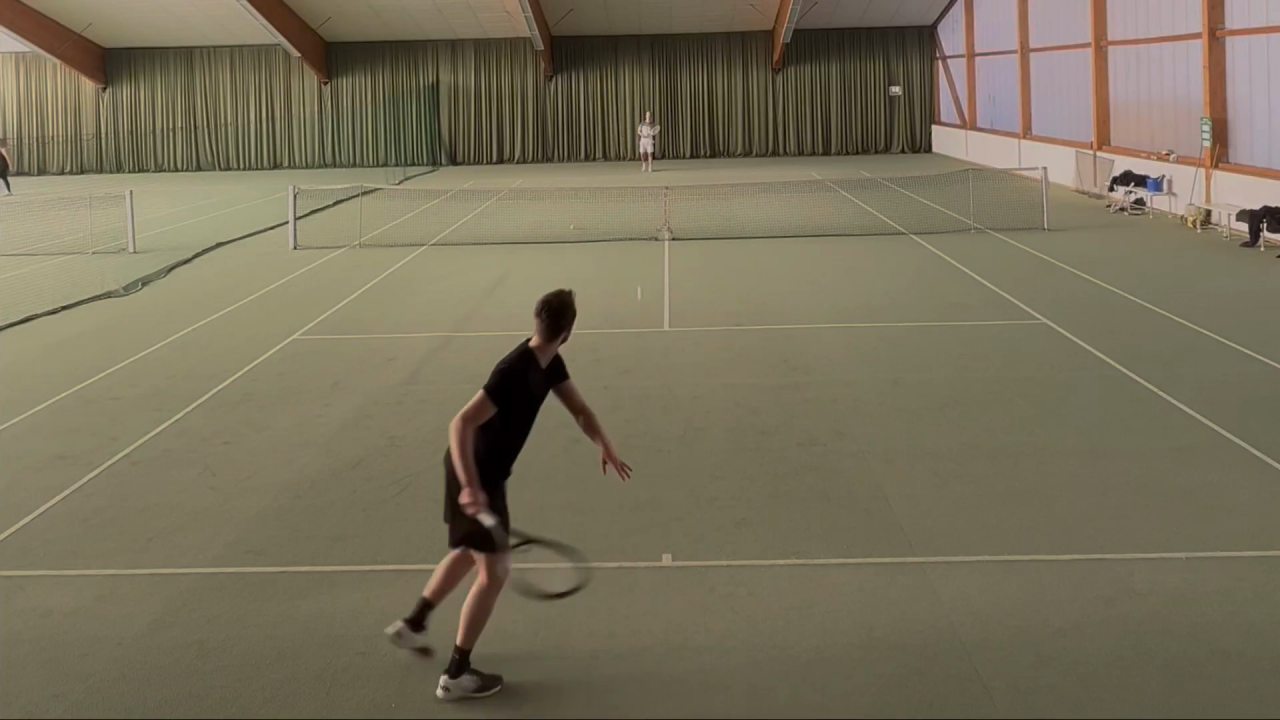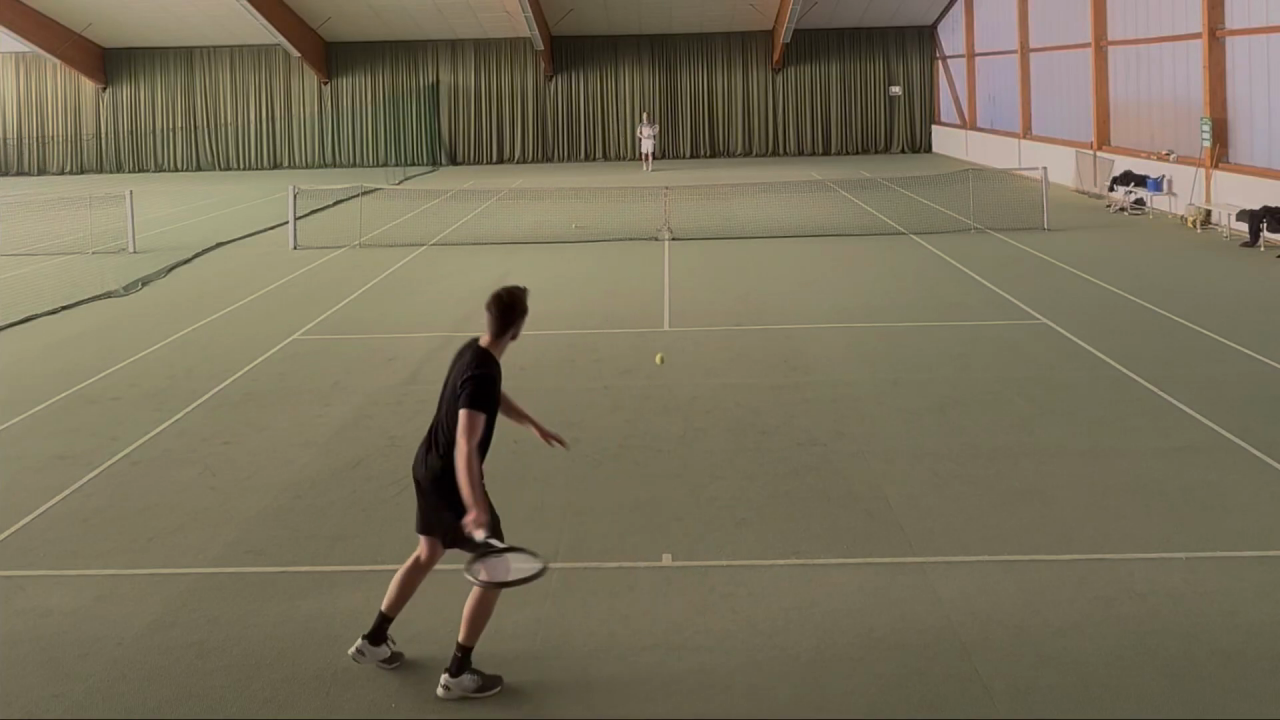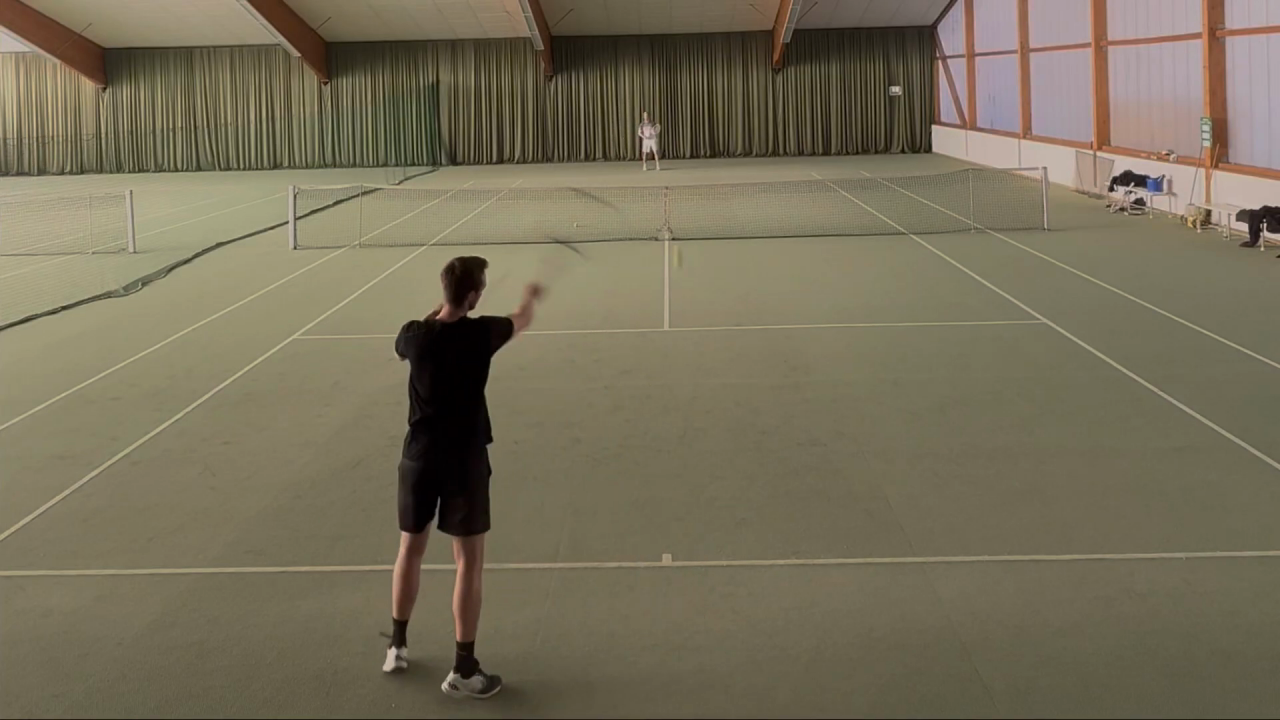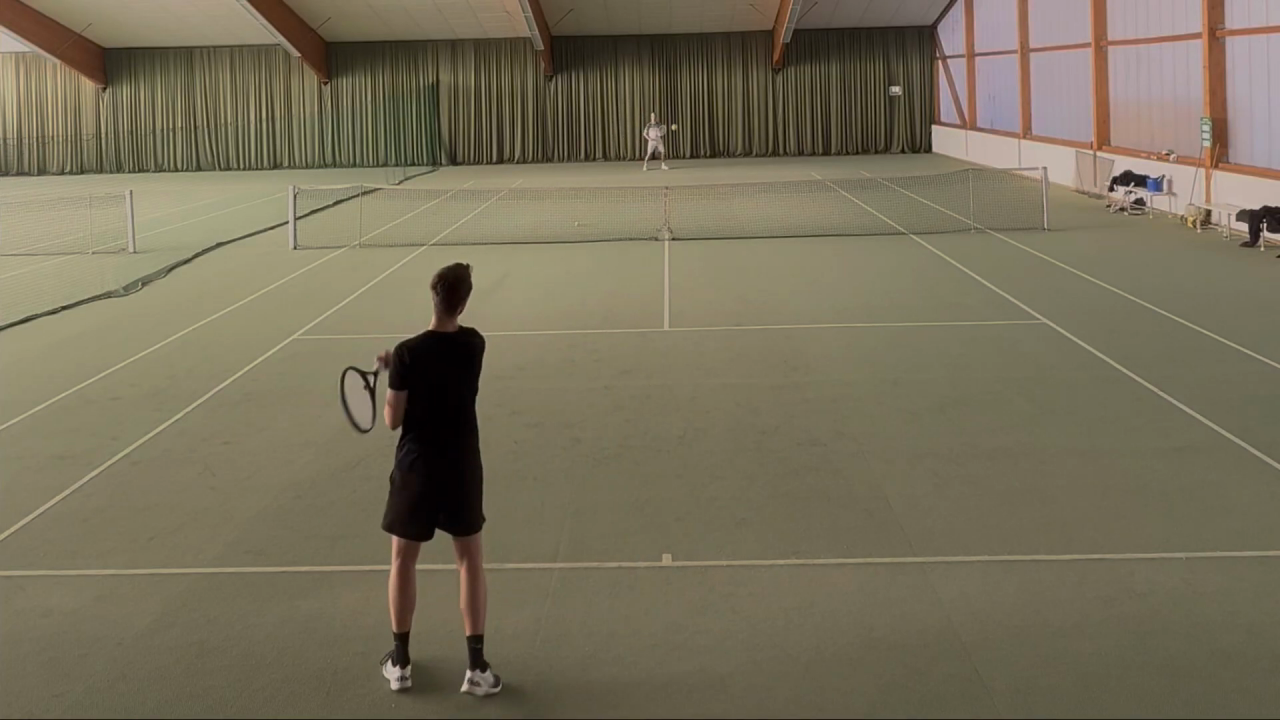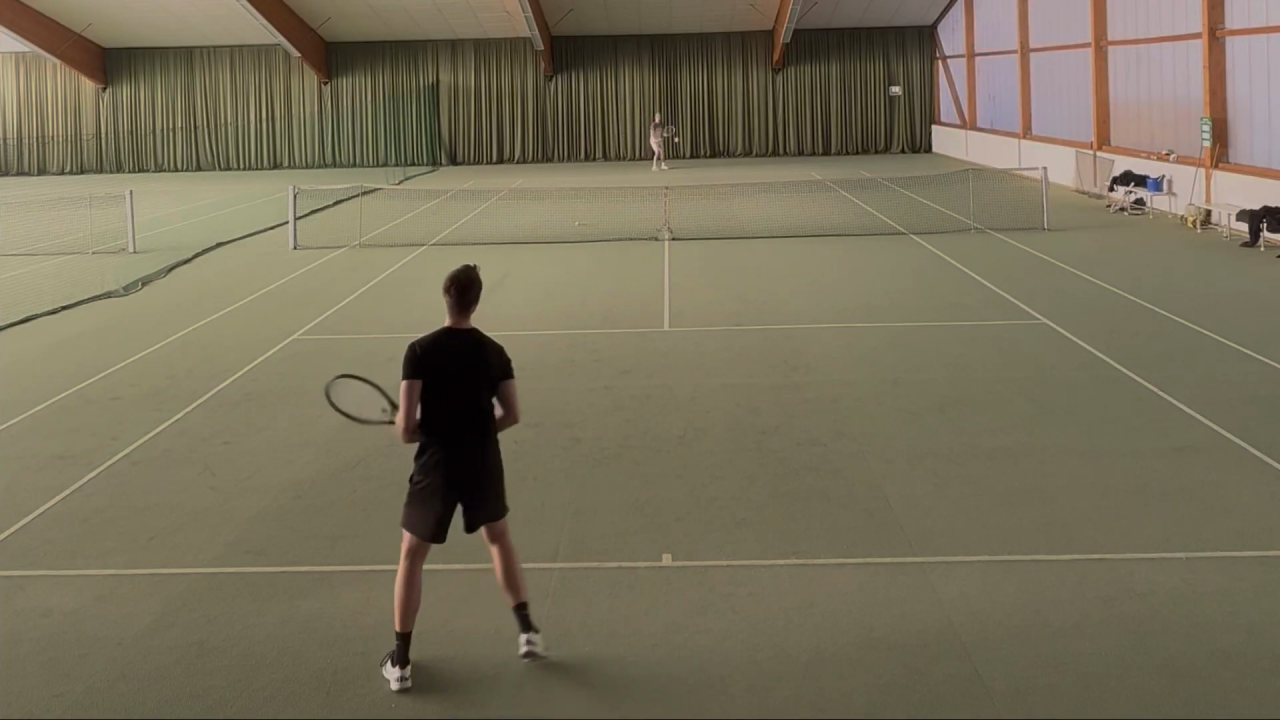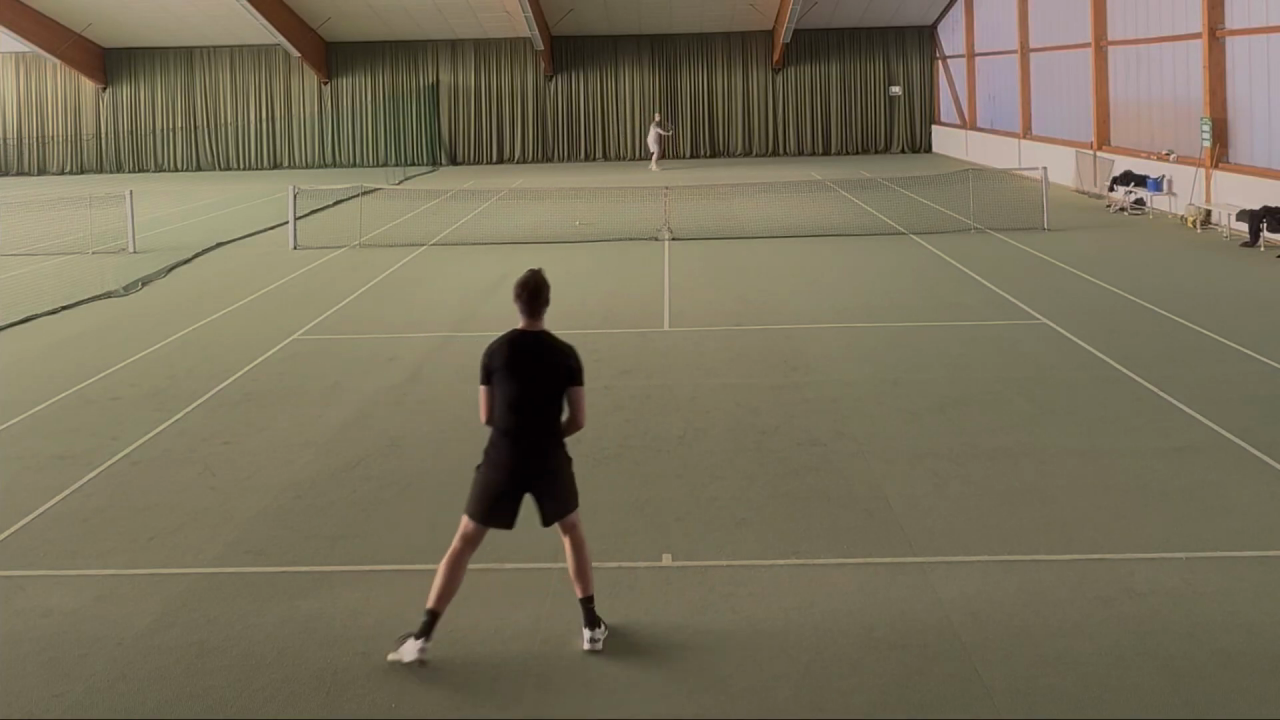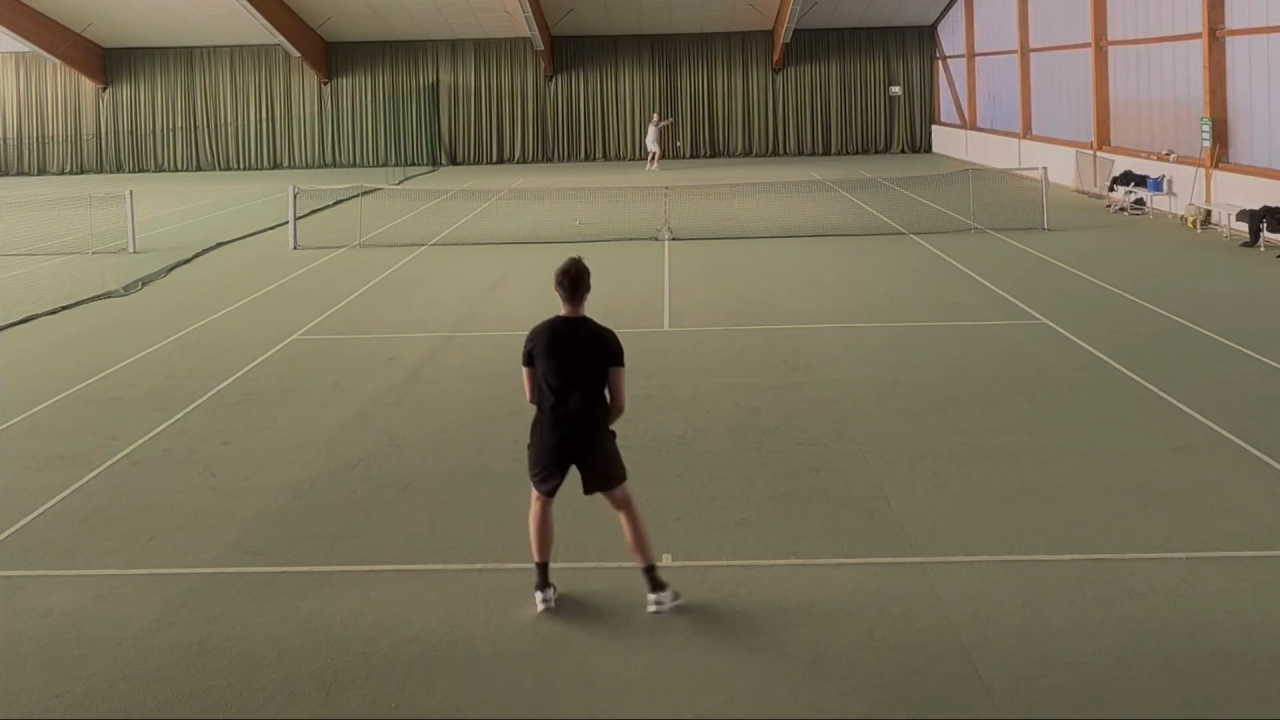
dt=0.3s
person 1, frame 1
left shoulder: (549, 361)
right shoulder: (514, 373)
left elbow: (578, 408)
right elbow: (459, 426)
left wrist: (605, 447)
right wrist: (470, 487)
left hip: (476, 467)
right hip: (474, 471)
left knee: (467, 552)
right knee: (494, 573)
left ankle: (413, 624)
right ankle: (456, 673)
person 1, frame 2
left shoulder: (474, 353)
right shoulder: (479, 373)
left elbow: (499, 398)
right elbow: (466, 447)
left wrist: (539, 427)
right wrist: (475, 507)
left hip: (429, 467)
right hip: (450, 479)
left knee: (426, 556)
left ankle: (374, 640)
right ankle: (457, 672)
person 1, frame 3
left shoulder: (414, 334)
right shoulder: (479, 332)
right elbow: (522, 319)
left wrist: (438, 315)
right wrist: (531, 295)
left hip: (419, 456)
right hip: (464, 460)
left knee: (411, 549)
right knee: (470, 562)
left ankle: (397, 646)
right ankle: (464, 669)
person 1, frame 4
left shoulder: (407, 354)
right shoulder: (474, 343)
left elbow: (393, 419)
left hip: (416, 466)
right hip: (463, 465)
left knee: (403, 560)
right knee: (471, 559)
left ankle: (400, 661)
right ankle: (477, 665)
person 1, frame 5
left shoulder: (421, 350)
right shoulder: (493, 351)
left elbow: (406, 426)
right elbow: (512, 415)
left wrist: (407, 430)
left hip: (436, 466)
right hip: (483, 463)
left knee: (411, 559)
right knee: (499, 539)
left ankle: (401, 661)
right ankle: (526, 630)
person 1, frame 6
left shoulder: (495, 351)
right shoulder: (566, 355)
left elbow: (486, 417)
right elbow: (577, 421)
left hip: (503, 460)
right hip: (550, 462)
left knee: (464, 544)
right knee: (572, 531)
left ankle: (422, 636)
right ankle: (591, 625)
person 1, frame 7
left shoulder: (537, 336)
right shoulder: (606, 339)
left elbow: (532, 397)
right elbow: (618, 404)
left hip: (548, 436)
right hip: (592, 436)
left knee: (541, 501)
right knee: (624, 505)
left ankle: (543, 587)
right ankle: (655, 588)
